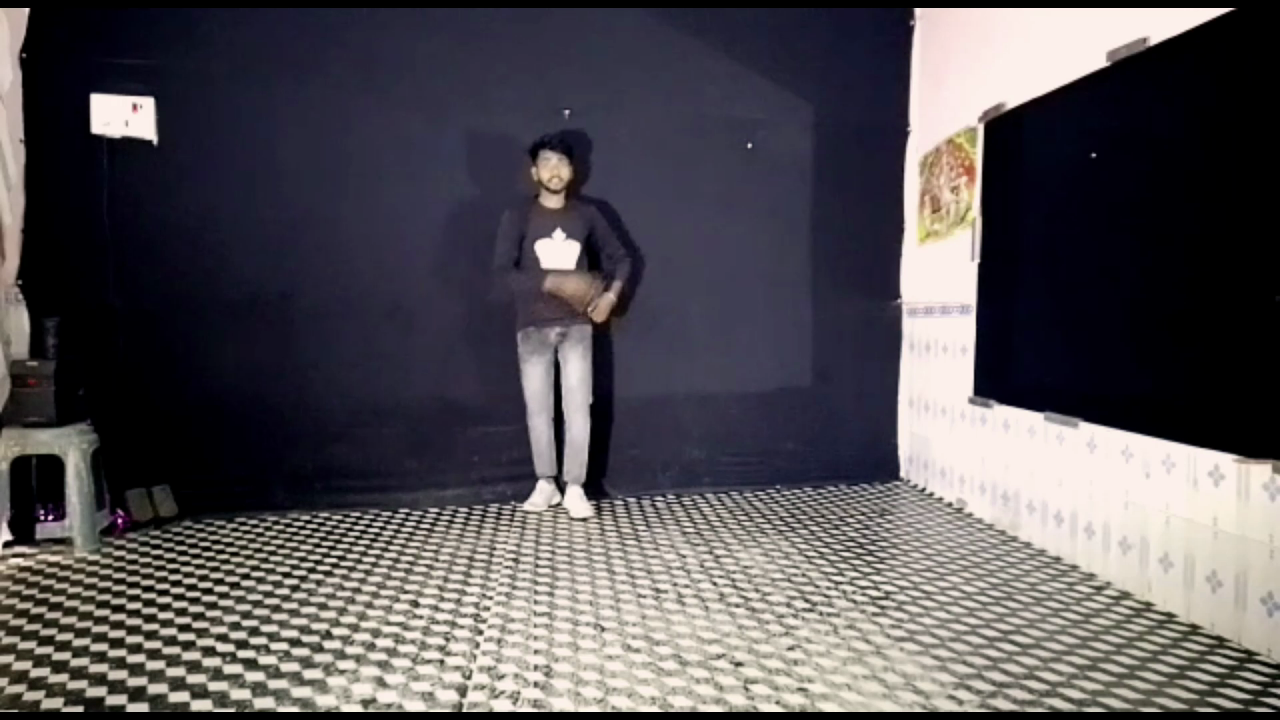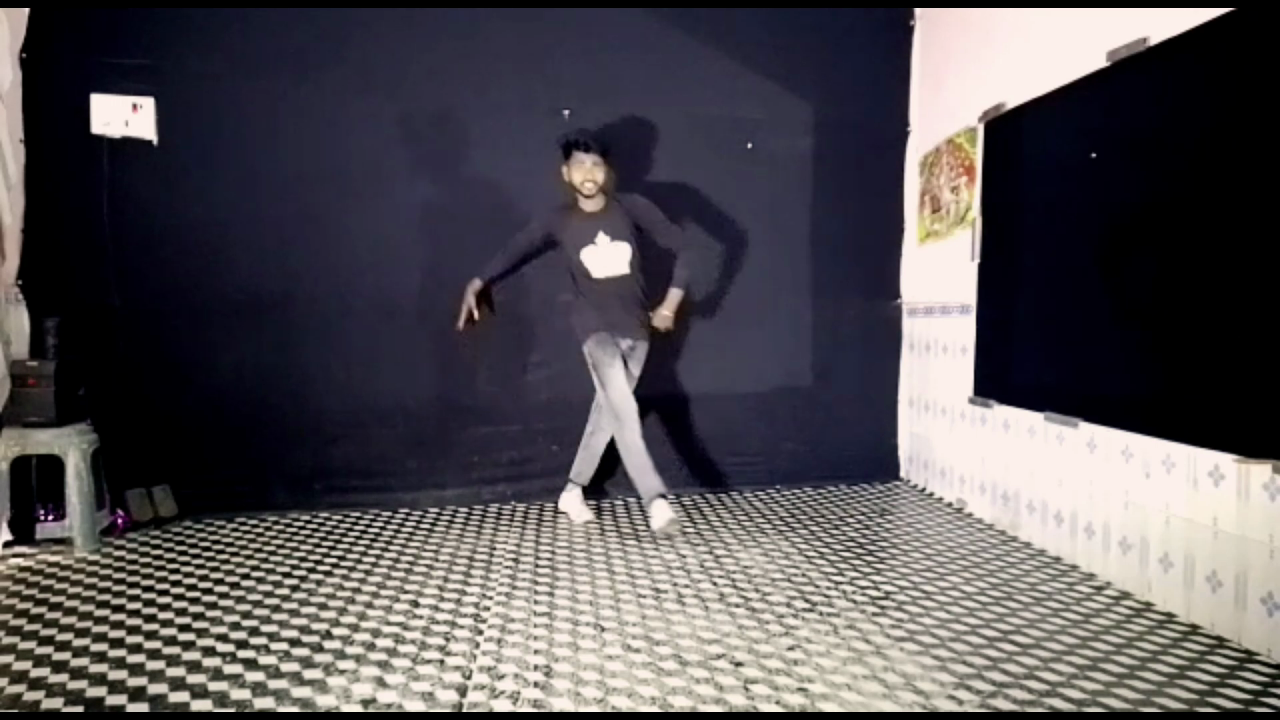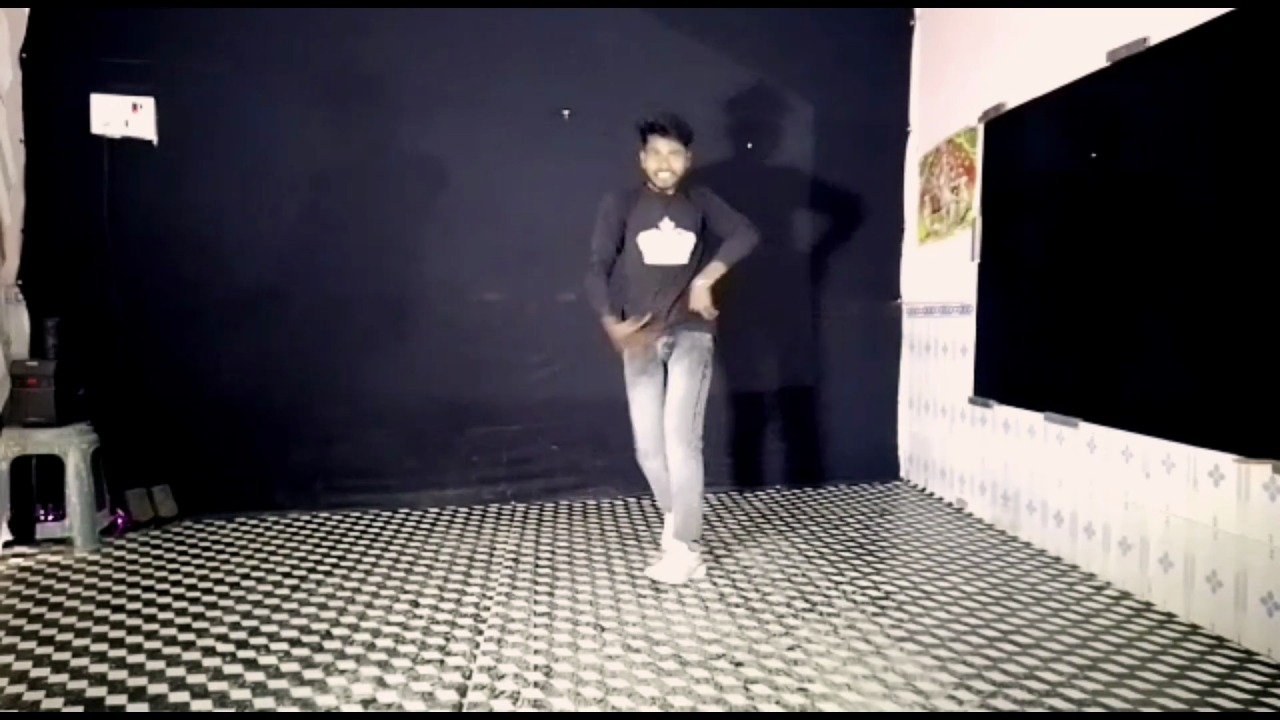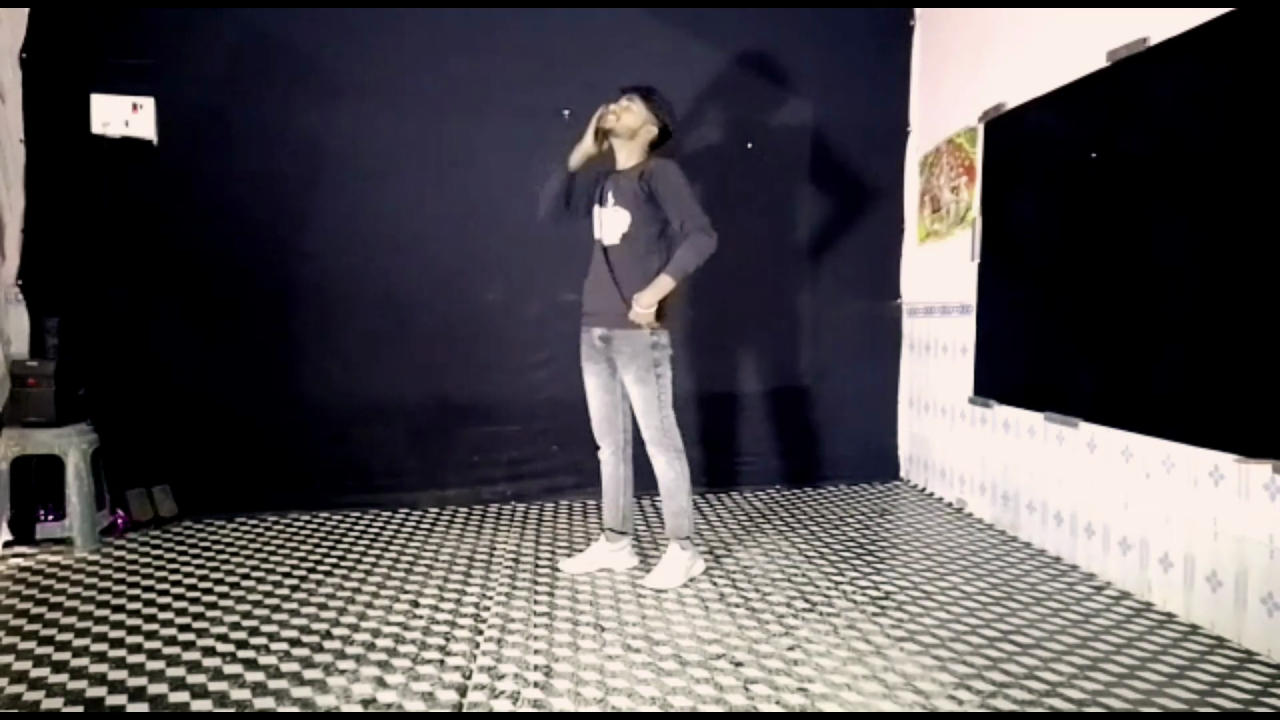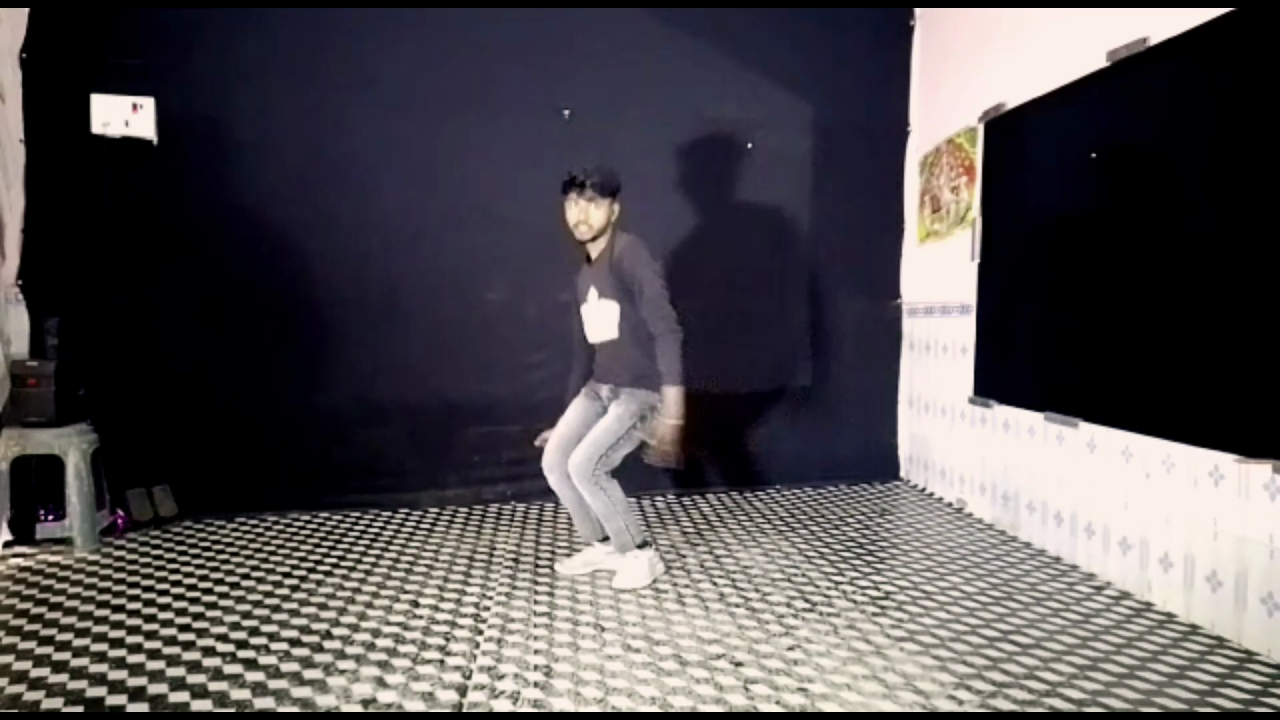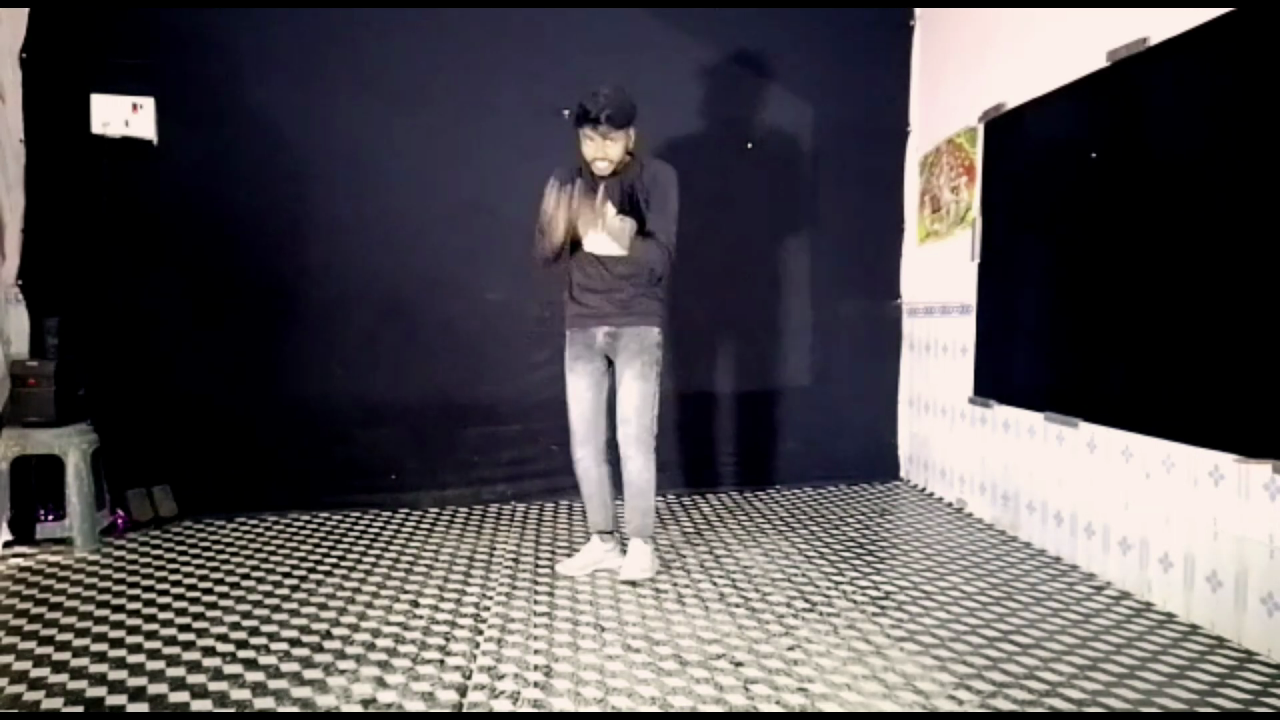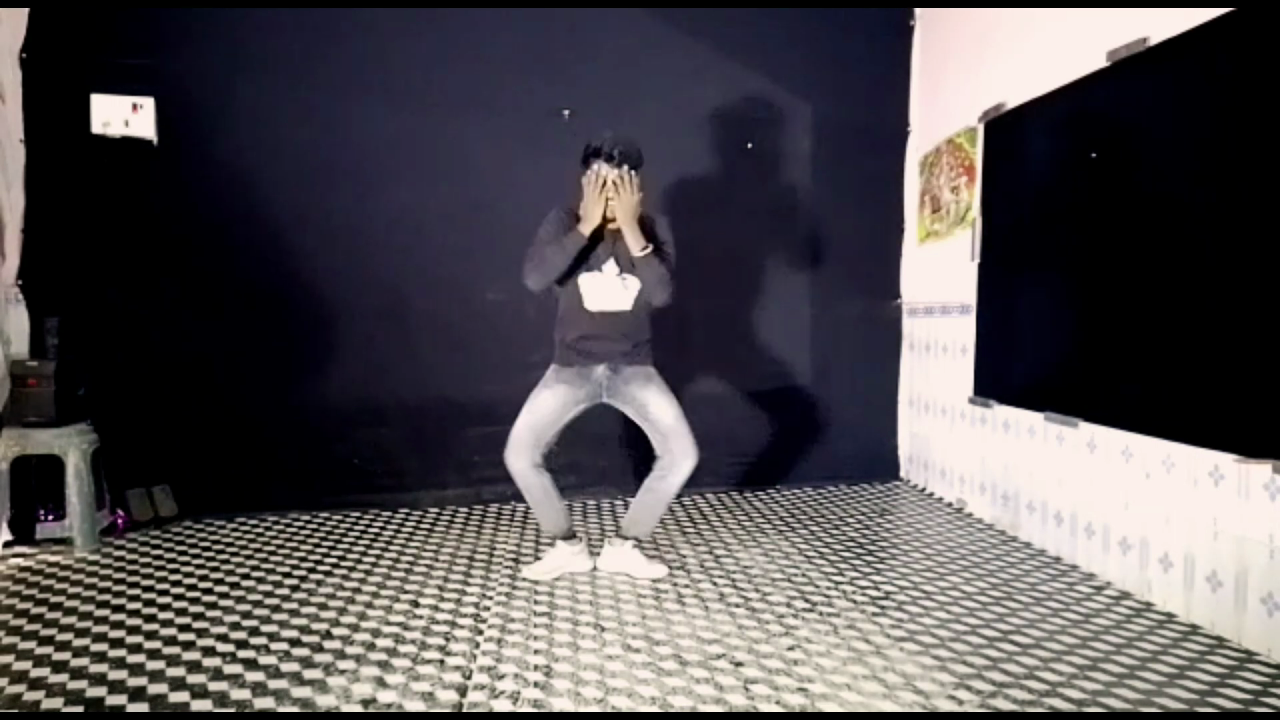
dt=0.7s
person 1, frame 1
left shoulder: (587, 215)
right shoulder: (517, 216)
left elbow: (619, 257)
right elbow: (505, 269)
left wrist: (611, 295)
right wrist: (556, 282)
left hip: (576, 325)
right hip: (533, 326)
left knee: (577, 406)
right knee: (538, 410)
left ankle: (575, 489)
right ankle: (546, 484)
person 1, frame 2
left shoulder: (632, 207)
right shoulder: (558, 223)
left elbow: (681, 248)
right elbow: (515, 249)
left wrist: (672, 302)
right wrist: (476, 283)
left hip: (638, 331)
right hip: (598, 333)
left knee: (607, 413)
right knee: (626, 415)
left ankle: (573, 490)
right ankle: (656, 500)
person 1, frame 3
left shoulder: (700, 201)
right shoulder: (618, 205)
left elbow: (744, 233)
right elbow: (596, 272)
left wrist: (705, 279)
right wrist: (613, 324)
left hip: (690, 334)
right hip: (642, 341)
left knee: (680, 438)
right knee: (648, 444)
left ankle: (686, 548)
right ankle: (674, 519)
person 1, frame 4
left shoulder: (659, 174)
right shoulder: (600, 180)
left elbow: (700, 237)
left wrist: (654, 293)
right wrist: (581, 158)
left hip: (637, 331)
right hip: (594, 328)
left knee: (659, 438)
right knee: (609, 440)
left ankle: (682, 549)
right ankle: (615, 542)
person 1, frame 5
left shoulder: (631, 254)
right shoulder: (584, 271)
left elbow: (664, 328)
left wrist: (670, 409)
right wrist: (564, 420)
left hip: (642, 390)
right hip: (599, 387)
left knee: (583, 466)
right knee: (554, 462)
left ankle: (640, 553)
right ankle: (601, 546)
person 1, frame 6
left shoulder: (655, 176)
right shoulder: (568, 183)
left elbow: (658, 258)
right elbow: (547, 254)
left wrist: (613, 227)
right wrist: (555, 231)
left hip: (638, 329)
right hip: (583, 329)
left knee: (635, 439)
right knee: (584, 440)
left ankle: (639, 543)
right ankle: (602, 542)
person 1, frame 7
left shoulder: (652, 229)
right shoulder: (562, 222)
left elbow: (660, 295)
right elbow: (535, 278)
left wrist: (629, 227)
right wrist: (588, 222)
left hip: (632, 367)
right hip: (572, 366)
left knee: (682, 453)
right knee: (519, 454)
left ankle: (626, 545)
right ankle: (567, 545)
